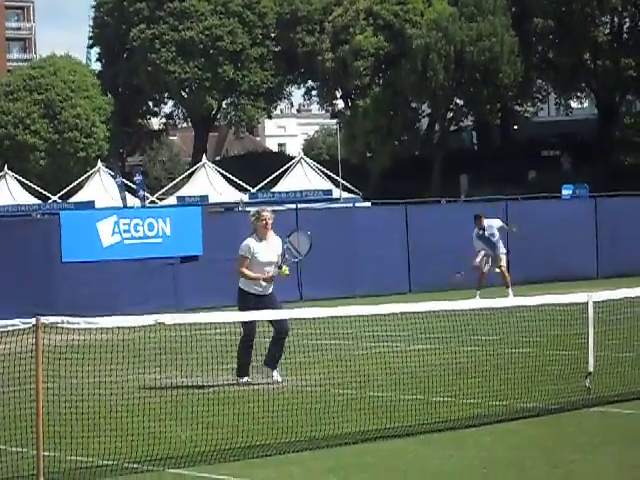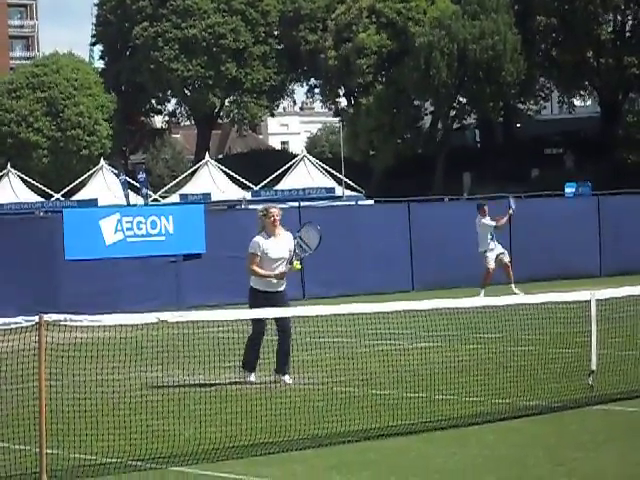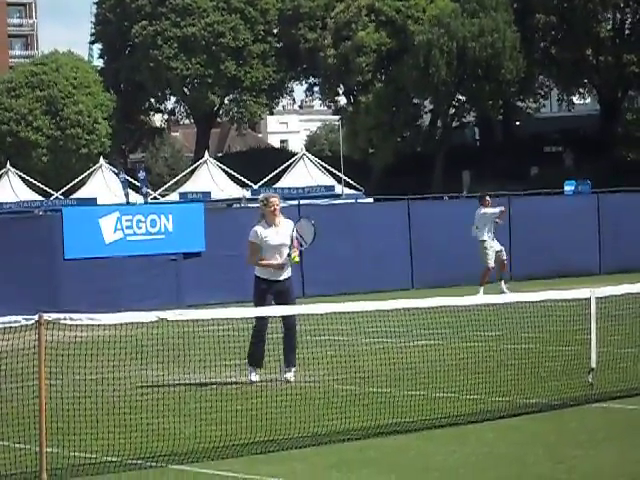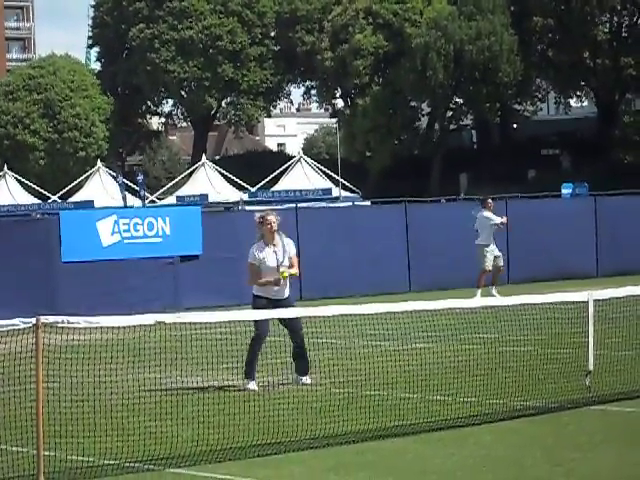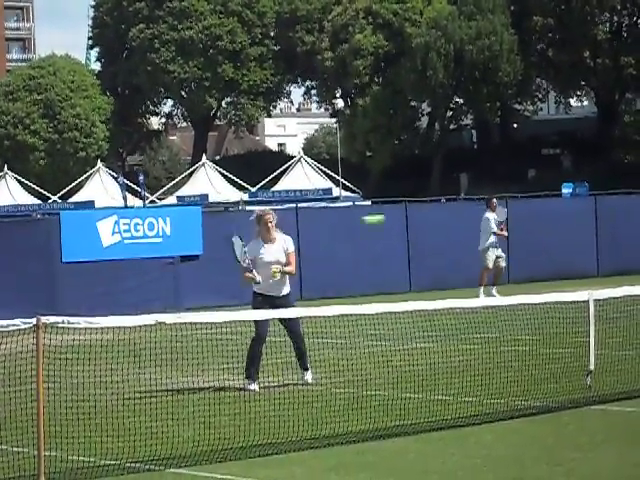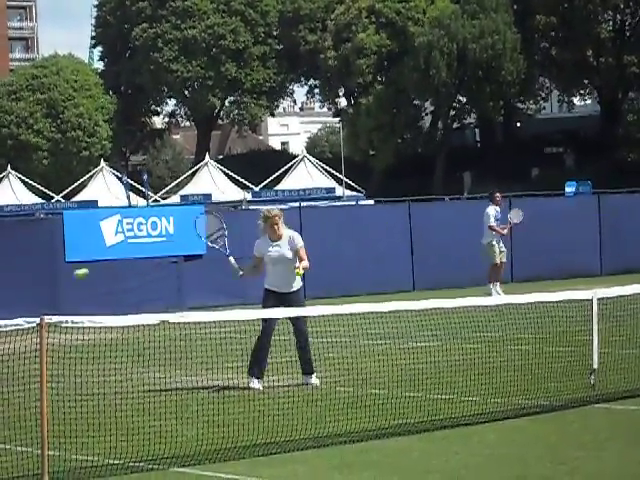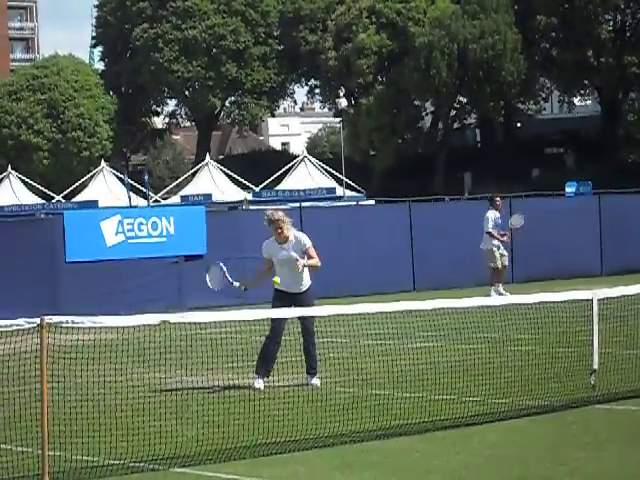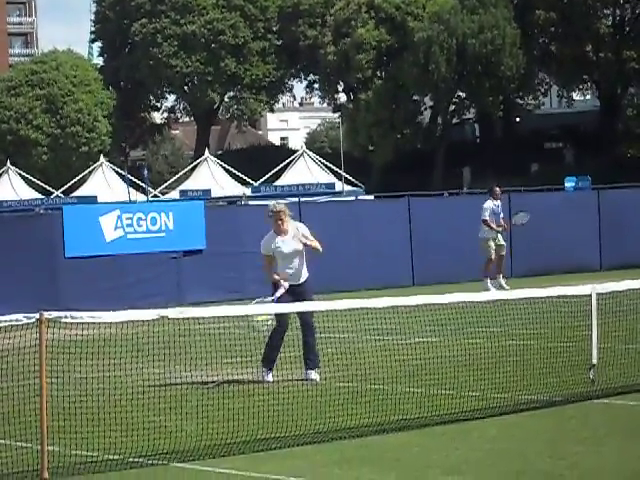
dt=0.2s
person 1, frame 1
left shoulder: (277, 241)
right shoulder: (249, 244)
right elbow: (241, 270)
right wrist: (261, 277)
left hip: (267, 294)
right hip: (248, 294)
left knee: (283, 329)
right knee: (249, 334)
left ankle: (271, 366)
right ankle: (242, 374)
person 1, frame 2
left shoulder: (288, 237)
right shoulder: (258, 241)
right elbow: (252, 269)
right wrist: (273, 275)
left hip: (279, 291)
right hip: (259, 292)
left knee: (285, 330)
right knee: (258, 331)
left ankle: (282, 371)
right ankle: (249, 369)
person 1, frame 3
left shoulder: (289, 224)
right shoulder: (257, 230)
left elbow: (294, 249)
right elbow: (252, 259)
left wrist: (294, 255)
right wrist: (273, 264)
left hip: (285, 281)
right hip: (263, 281)
left knee: (290, 323)
right knee: (261, 324)
left ankle: (289, 367)
right ankle: (254, 367)
person 1, frame 4
left shoulder: (288, 243)
right shoulder: (256, 251)
left elbow: (295, 270)
right elbow: (253, 280)
left wrist: (286, 272)
right wrist: (270, 281)
left hip: (283, 298)
right hip: (262, 299)
left knee: (298, 334)
right knee: (260, 335)
left ankle: (302, 373)
right ankle: (250, 378)
person 1, frame 5
left shoulder: (286, 240)
right shoulder: (252, 246)
left elbow: (292, 269)
right elbow: (246, 273)
left wrist: (280, 269)
right wrist: (252, 277)
left hip: (283, 295)
right hip: (261, 297)
left knee: (296, 334)
right knee: (260, 334)
left ankle: (305, 368)
right ankle: (251, 378)
person 1, frame 6
left shoulder: (293, 237)
right shoulder: (260, 244)
left elbow: (306, 262)
right elbow: (256, 266)
left wrist: (300, 267)
right wrist: (244, 271)
left hip: (294, 291)
right hip: (272, 293)
left knee: (301, 332)
right knee: (266, 333)
left ankle: (309, 374)
right ankle: (255, 376)
person 1, frame 7
left shoulder: (300, 238)
right shoulder: (268, 246)
left elbow: (317, 262)
right elbow: (269, 269)
left wrist: (304, 262)
right wrist: (253, 282)
left hip: (303, 291)
right hip: (282, 293)
left knee: (308, 331)
right knee: (275, 332)
left ankle: (312, 374)
right ankle: (260, 375)
person 1, frame 8
left shoulder: (299, 228)
right shoulder: (267, 241)
left elbow: (318, 248)
right elbow: (269, 268)
left wrist: (306, 242)
right wrist: (276, 279)
left hip: (302, 284)
right hip: (282, 286)
left knee: (308, 325)
right knee: (281, 325)
left ankle: (311, 368)
right ankle: (267, 368)
